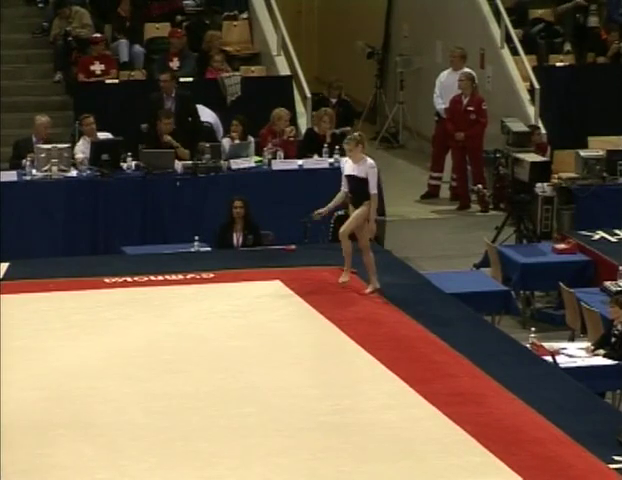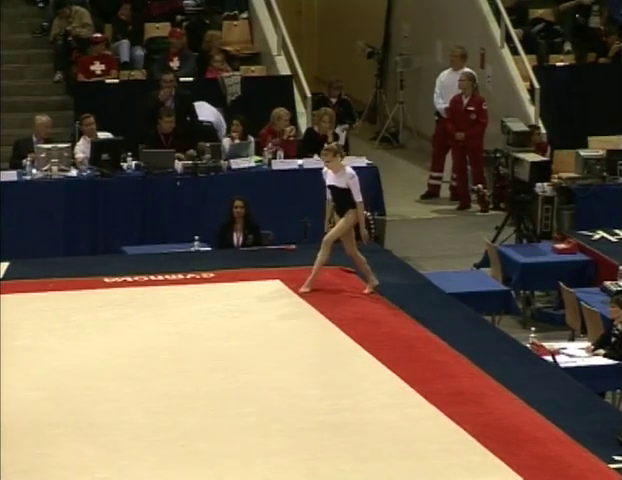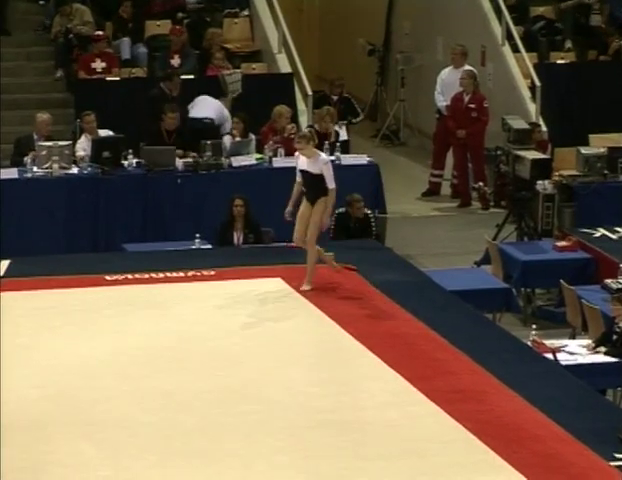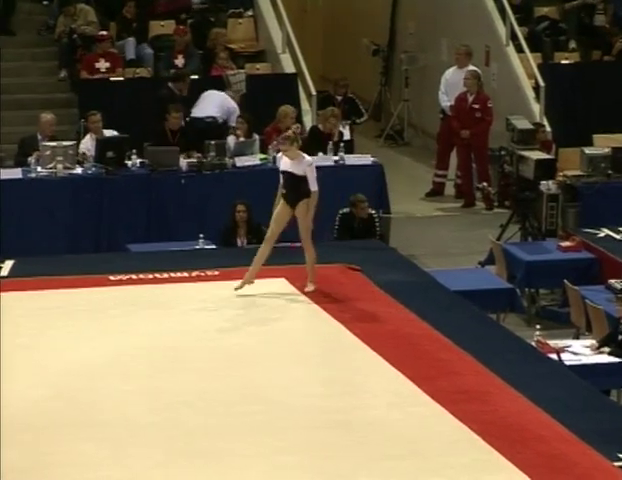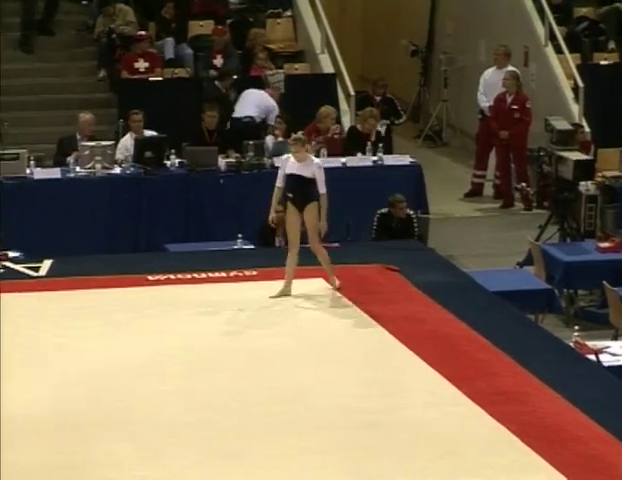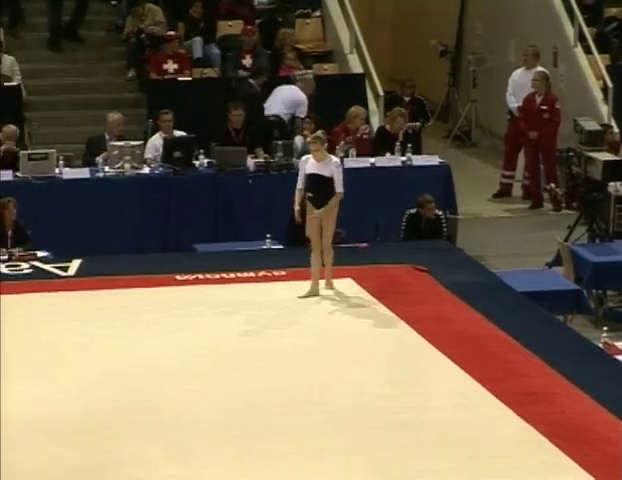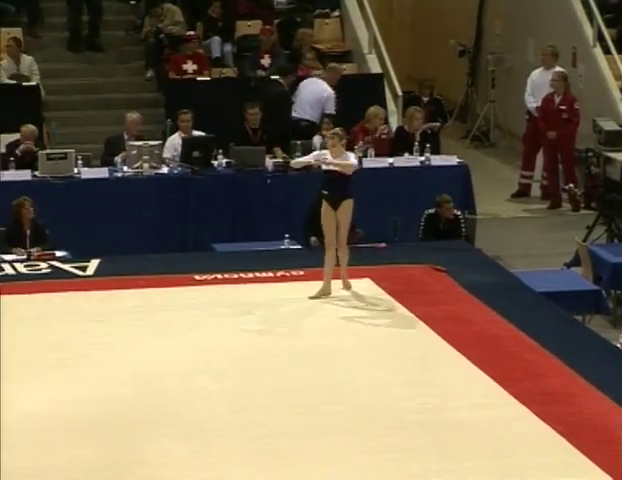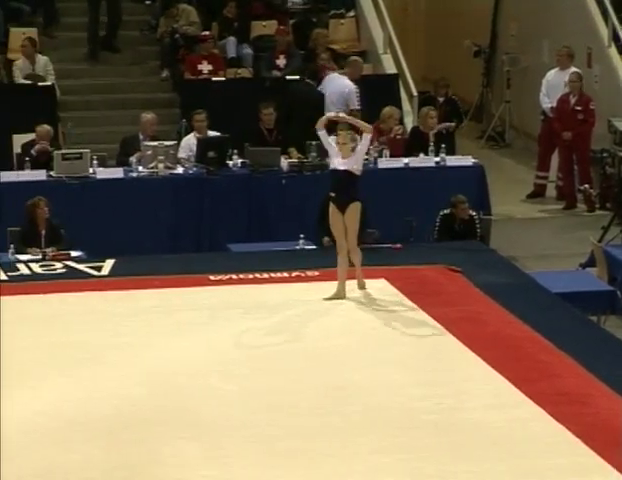
dt=0.3s
person 1, frame 1
left shoulder: (369, 165)
right shoulder: (346, 163)
left elbow: (374, 193)
right elbow: (344, 191)
left wrist: (372, 220)
right wrist: (327, 209)
left hip: (365, 205)
right hip: (352, 205)
left knee: (343, 232)
right knee: (363, 245)
left ankle: (347, 269)
right ankle: (373, 281)
person 1, frame 2
left shoulder: (349, 174)
right shoulder: (326, 172)
left elbow: (358, 201)
left wrist: (363, 227)
right wrist: (327, 223)
left hip: (350, 213)
right hip: (338, 213)
left knee: (327, 241)
right knee: (351, 251)
left ankle: (310, 282)
right ankle: (371, 280)
person 1, frame 3
left shoulder: (323, 160)
right shoulder: (299, 157)
left elbow: (332, 188)
left wrist: (327, 215)
right wrist: (291, 204)
left hip: (321, 200)
right hip: (307, 199)
left knee: (310, 239)
right knee: (298, 239)
left ankle: (308, 280)
right ankle: (326, 258)
person 1, frame 4
left shoulder: (306, 162)
right shoulder: (281, 158)
left elbow: (314, 190)
left wrist: (310, 216)
right wrist: (278, 203)
left hip: (302, 202)
right hip: (286, 200)
left knee: (306, 241)
right knee: (269, 238)
left ankle: (311, 281)
right ankle: (249, 277)
person 1, frame 5
left shoulder: (315, 164)
right shoulder: (285, 160)
left elbow: (322, 192)
right elbow: (279, 186)
left wrist: (323, 219)
right wrist: (273, 210)
left hip: (309, 205)
right hip: (292, 205)
left knee: (315, 244)
right knee: (293, 246)
left ankle: (332, 276)
right ankle: (286, 286)
person 1, frame 6
left shoulder: (334, 162)
right shoulder: (305, 161)
left elbow: (339, 192)
right elbow: (300, 187)
left wrist: (323, 210)
right wrist: (297, 205)
left hip: (329, 204)
right hip: (312, 204)
left knee: (326, 244)
right knee: (315, 245)
left ankle: (328, 277)
right ankle: (314, 286)
person 1, frame 7
left shoulder: (348, 157)
right shoulder: (321, 155)
left elbow: (352, 167)
right elbow: (294, 163)
left wrist: (329, 162)
right wrist: (310, 162)
left hip: (344, 201)
right hip: (327, 202)
left knee: (341, 241)
right knee: (329, 243)
left ankle: (344, 277)
right ankle: (326, 286)
person 1, frame 8
left shoulder: (357, 155)
right shoulder: (334, 152)
left elbow: (369, 131)
right elbow: (319, 129)
left wrist: (349, 120)
right wrist: (328, 118)
left hip: (351, 203)
right hip: (334, 204)
left knee: (351, 245)
right knee: (341, 247)
left ankle: (359, 276)
right ankle: (341, 288)
person 2, frame 1
right shoulder: (443, 75)
right elbow: (436, 95)
right wrist: (443, 109)
right hip: (443, 117)
right knee: (437, 153)
right ankle: (433, 188)
person 2, frame 2
right shoulder: (444, 75)
right elbow: (437, 94)
right wrist: (443, 108)
right hip: (443, 117)
right knee: (437, 152)
right ankle: (433, 188)
person 2, frame 3
left shoulder: (470, 72)
right shoulder: (444, 72)
right elbow: (438, 92)
right wrist: (444, 105)
right hip: (444, 114)
right knee: (438, 150)
left ankle: (457, 187)
right ankle: (434, 186)
person 2, frame 4
right shoulder: (449, 72)
right elbow: (442, 92)
right wrist: (449, 106)
right hip: (448, 115)
right knee: (442, 150)
left ankle: (461, 187)
right ankle: (438, 185)
person 2, frame 5
left shoulder: (513, 73)
right shoulder: (487, 73)
right elbow: (480, 93)
right wrist: (487, 106)
right hip: (487, 115)
right knee: (481, 151)
right ankle: (477, 186)
person 2, frame 6
right shoulder: (516, 73)
right elbow: (509, 93)
right wrist: (516, 107)
right hip: (515, 116)
right knee: (510, 151)
left ankle: (528, 187)
right ankle: (505, 186)
person 2, frame 7
right shoulder: (535, 73)
right elbow: (528, 94)
right wrist: (535, 107)
right hip: (534, 116)
right knee: (528, 152)
left ankle: (547, 188)
right ankle: (524, 187)
person 2, frame 8
right shoulder: (550, 74)
right elbow: (543, 94)
right wrist: (550, 107)
right hip: (549, 116)
right knee: (543, 152)
left ankle: (562, 188)
right ankle: (539, 187)
person 3, frame 1
left shoulder: (479, 101)
right shoulder: (455, 100)
left elbow: (482, 123)
right elbow: (449, 120)
left wrist: (466, 135)
right wrist: (454, 133)
left hip: (474, 142)
right hip: (456, 141)
left knee: (477, 170)
right knee: (459, 171)
left ankle: (483, 202)
right ankle: (464, 201)
person 3, frame 2
left shoulder: (479, 101)
right shoulder: (455, 100)
left elbow: (483, 123)
right elbow: (449, 120)
left wrist: (466, 134)
right wrist: (454, 133)
left hip: (474, 142)
right hip: (456, 141)
left knee: (477, 170)
right knee: (459, 170)
left ankle: (483, 201)
right ankle: (464, 200)
person 3, frame 3
left shoulder: (480, 99)
right shoulder: (456, 98)
left elbow: (484, 121)
right elbow: (450, 117)
left wrist: (467, 132)
right wrist: (455, 130)
left hip: (475, 139)
right hip: (458, 139)
left knee: (478, 167)
right knee: (460, 168)
left ankle: (484, 199)
right ankle: (465, 198)
person 3, frame 4
left shoulder: (484, 99)
right shoulder: (460, 98)
left elbow: (488, 121)
right elbow: (454, 118)
left wrist: (471, 132)
right wrist: (459, 131)
left hip: (479, 140)
right hip: (461, 139)
left knee: (482, 168)
right knee: (464, 168)
left ankle: (488, 199)
right ankle: (469, 198)
person 3, frame 5
left shoulder: (523, 99)
right shoulder: (499, 98)
left elbow: (526, 122)
right elbow: (493, 118)
left wrist: (510, 133)
right wrist: (498, 131)
left hip: (517, 140)
right hip: (500, 139)
left knee: (521, 168)
right knee: (503, 169)
left ankle: (526, 200)
right ankle: (507, 199)
person 3, frame 6
left shoulder: (552, 100)
right shoulder: (528, 99)
left elbow: (555, 122)
right elbow: (522, 119)
left wrist: (539, 133)
right wrist: (527, 132)
left hip: (547, 141)
right hip: (530, 140)
left knee: (550, 169)
right knee: (532, 169)
left ankle: (556, 201)
right ankle: (536, 200)
person 3, frame 7
left shoulder: (571, 100)
right shoulder: (547, 99)
left elbow: (575, 122)
right elbow: (541, 119)
left wrist: (558, 133)
right wrist: (546, 132)
left hip: (565, 140)
right hip: (548, 140)
left knee: (569, 169)
right knee: (551, 169)
left ankle: (574, 201)
right ankle: (555, 200)
person 3, frame 8
left shoulder: (587, 100)
right shoulder: (562, 99)
left elbow: (590, 123)
right elbow: (556, 119)
left wrist: (573, 134)
right wrist: (562, 132)
left hip: (581, 141)
right hip: (564, 140)
left knee: (584, 170)
right knee: (566, 170)
left ankle: (590, 202)
right ankle: (570, 200)
